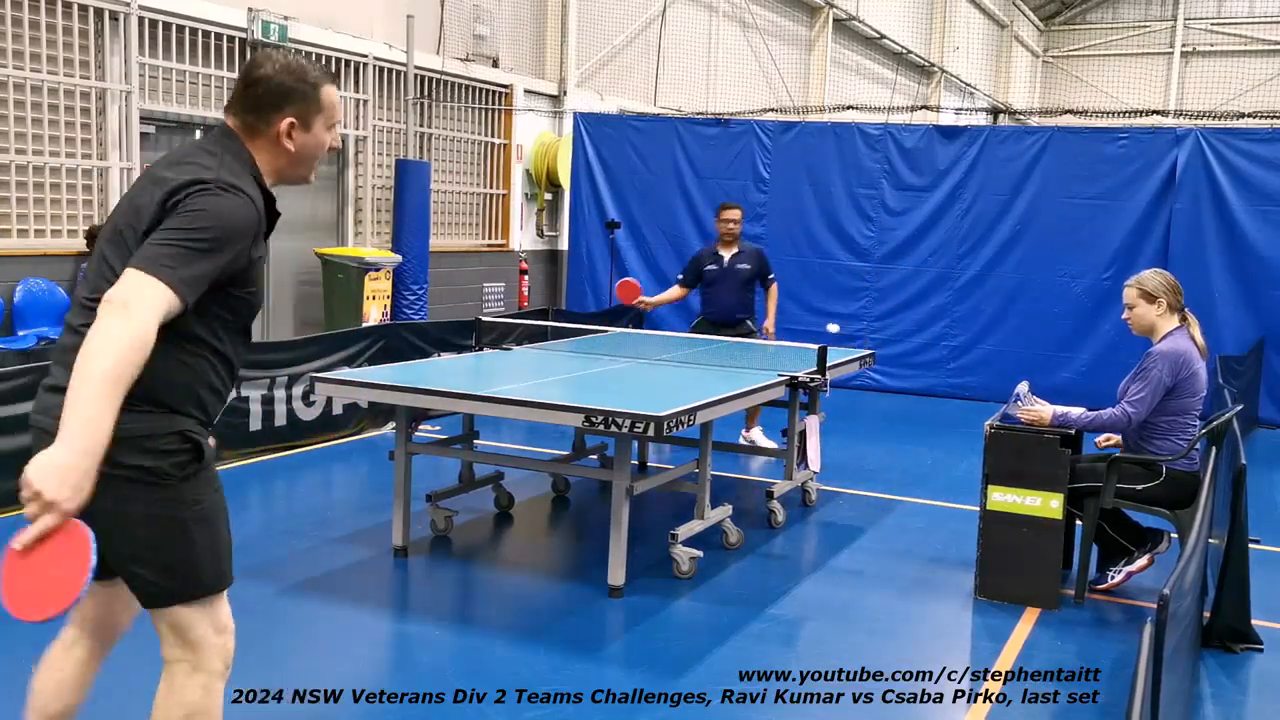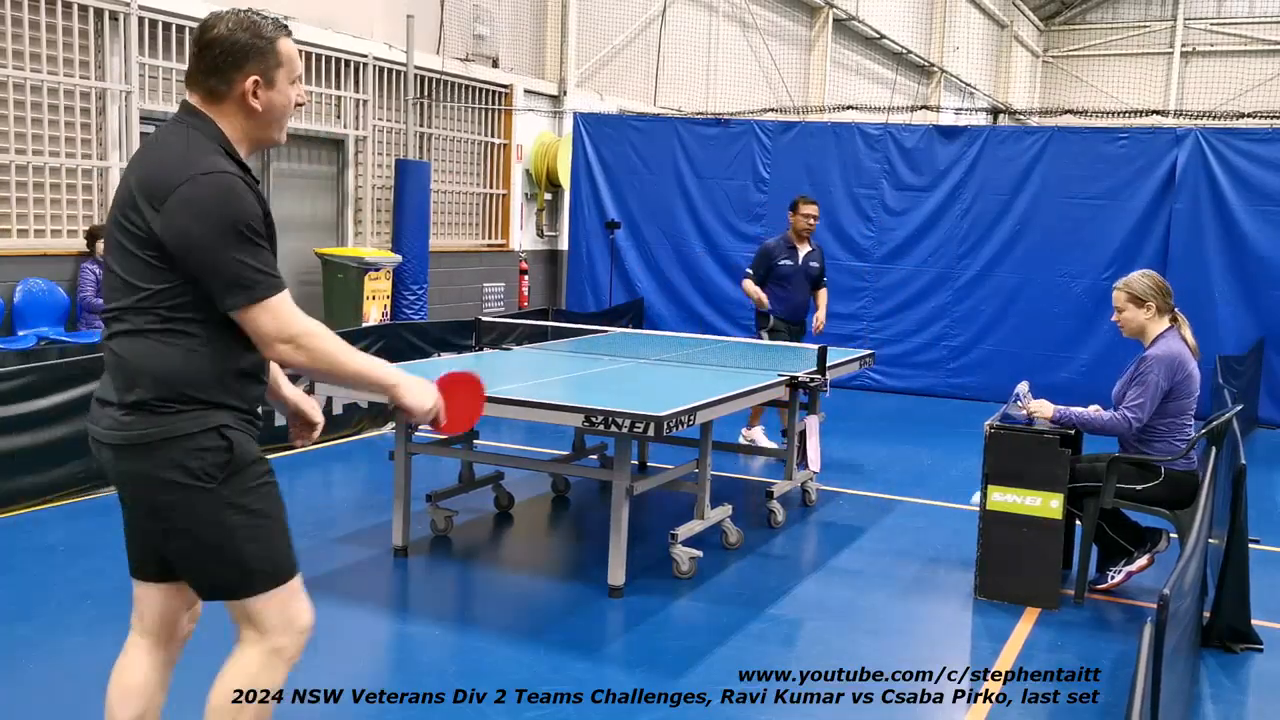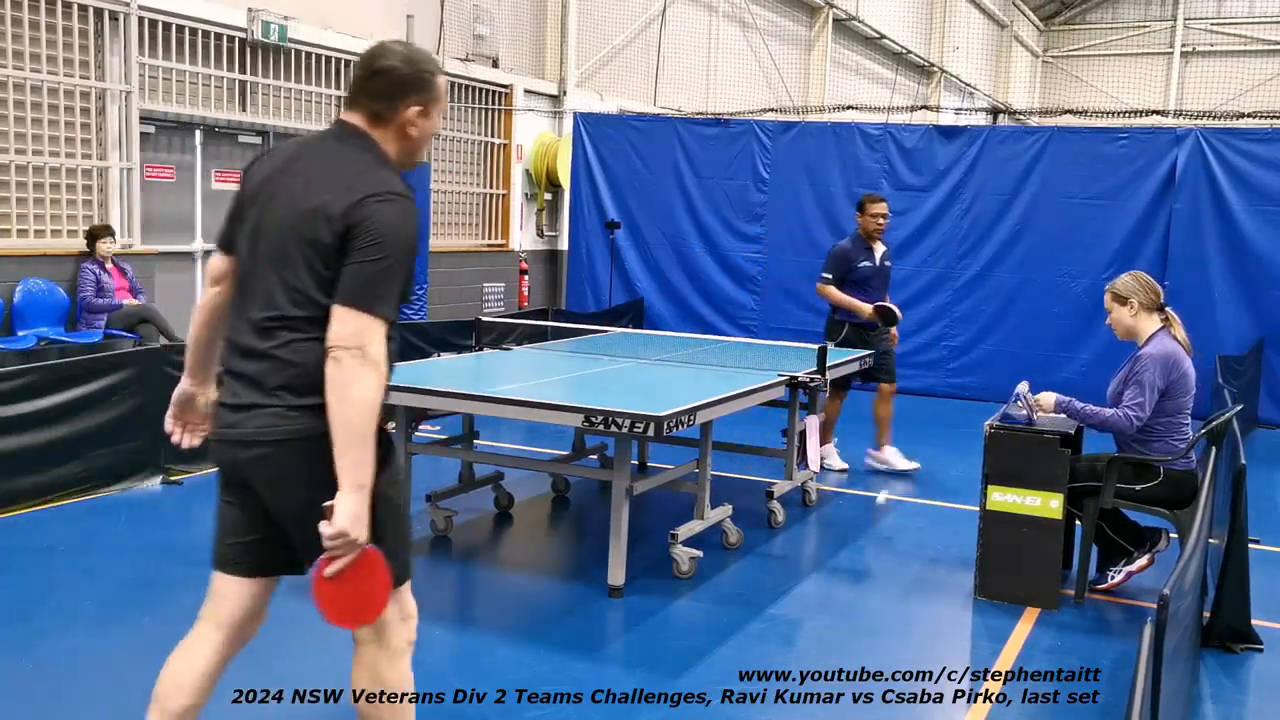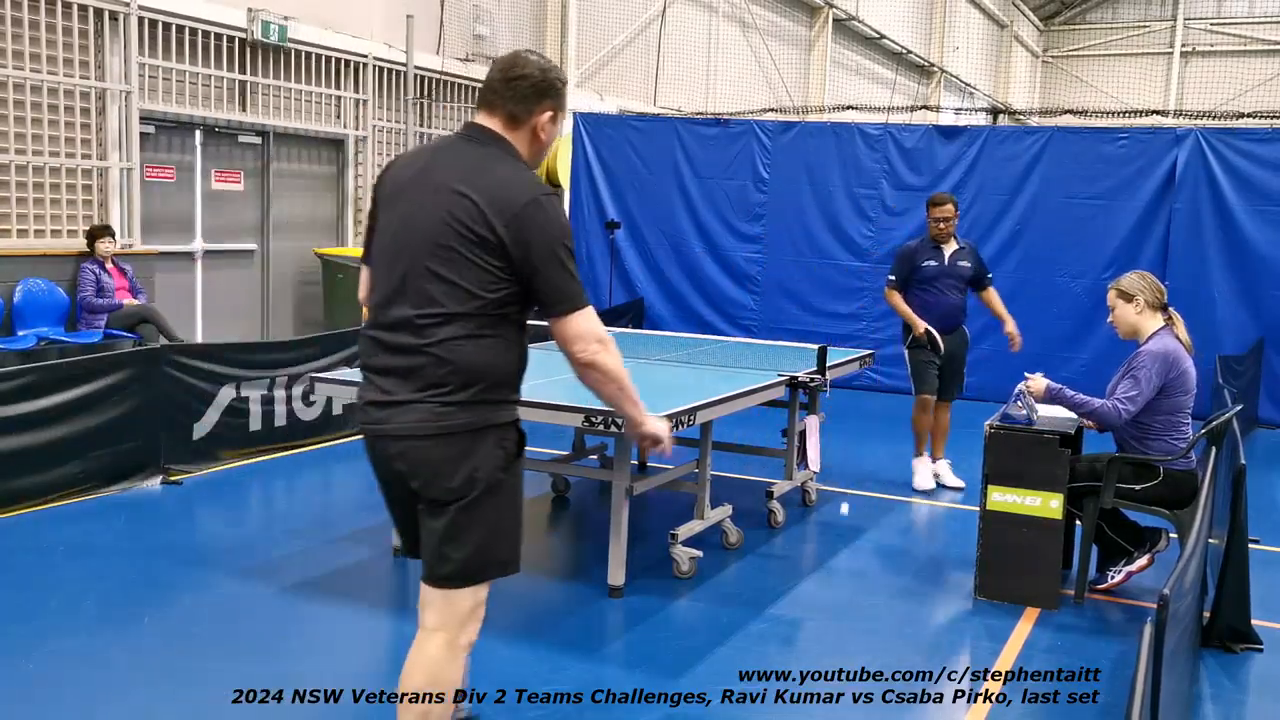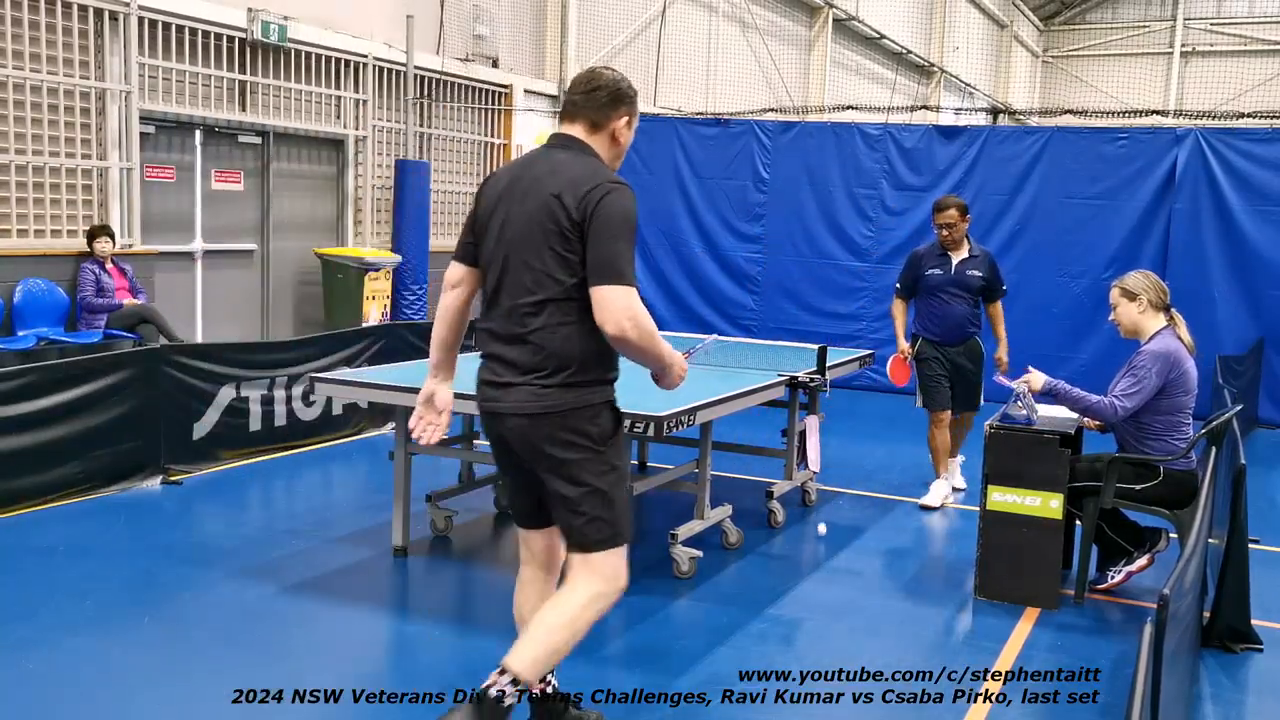
dt=0.5s
person 1, frame 1
left shoulder: (200, 169)
right shoulder: (222, 200)
right elbow: (126, 318)
right wrist: (75, 454)
left hip: (89, 428)
right hip: (137, 442)
left knee: (97, 624)
right knee: (202, 643)
person 1, frame 2
left shoulder: (181, 155)
right shoulder: (206, 184)
right elbow: (282, 333)
left wrist: (283, 393)
right wrist: (397, 385)
left hip: (149, 430)
right hip: (188, 441)
left knee: (159, 631)
right knee: (280, 624)
person 1, frame 3
left shoulder: (273, 165)
right shoulder: (384, 203)
left elbow: (217, 284)
right elbow: (352, 353)
left wrist: (198, 380)
right wrist: (355, 493)
left hip: (241, 427)
right hip: (313, 439)
left knee: (227, 618)
right knee: (386, 624)
person 1, frame 4
left shoulder: (401, 171)
right shoulder: (526, 200)
right elbow: (586, 345)
right wrist: (641, 420)
left hip: (383, 416)
right hip: (463, 430)
left knee: (444, 591)
right knee: (449, 619)
person 1, frame 5
left shoulder: (501, 181)
right shoulder: (606, 193)
left elbow: (455, 287)
right elbow: (617, 318)
left wrist: (438, 377)
right wrist: (666, 361)
left hip: (503, 401)
right hip: (569, 408)
left knee: (542, 558)
right knee: (600, 574)
person 2, frame 1
left shoulder: (1167, 354)
right shoulder: (1175, 346)
left elbow: (1127, 416)
left wrist: (1057, 417)
right wrist: (1123, 438)
left hip: (1167, 476)
right hip: (1161, 465)
left knee: (1064, 479)
right knee: (1065, 467)
left ankle: (1141, 542)
right ankle: (1119, 556)
person 2, frame 2
left shoulder: (1161, 357)
right shoulder: (1163, 348)
left elbow: (1128, 423)
left wrist: (1059, 414)
right wrist: (1103, 415)
left hip: (1165, 477)
right hip: (1156, 466)
left knee: (1065, 479)
right knee: (1066, 467)
left ankle: (1139, 542)
right ankle: (1119, 556)
person 2, frame 3
left shoulder: (1156, 356)
right shoulder: (1155, 348)
left elbow: (1128, 421)
left wrist: (1062, 404)
right wrist: (1099, 417)
left hip: (1164, 477)
right hip: (1155, 466)
left knee: (1063, 478)
left ankle: (1139, 542)
right ankle: (1119, 556)
person 2, frame 4
left shoulder: (1157, 353)
right shoulder: (1156, 347)
left elbow: (1118, 411)
right elbow: (1130, 413)
left wrist: (1052, 391)
right wrist: (1102, 421)
left hip: (1165, 476)
right hip: (1155, 466)
left knee: (1063, 479)
right knee: (1065, 468)
left ankle: (1140, 542)
right ankle: (1119, 556)
person 2, frame 5
left shoulder: (1159, 353)
right shoulder: (1157, 347)
left elbow: (1114, 408)
right elbow: (1129, 410)
left wrist: (1050, 385)
right wrist: (1103, 422)
left hip: (1164, 476)
right hip: (1153, 465)
left knee: (1063, 479)
left ankle: (1140, 542)
right ankle: (1119, 556)
person 3, frame 1
left shoulder: (754, 254)
right shoulder: (702, 257)
left elbow: (771, 286)
right elbow: (682, 288)
left wrist: (770, 318)
right wrist: (653, 301)
left hip: (742, 328)
right hip: (706, 327)
left ankle: (751, 431)
person 3, frame 2
left shoulder: (817, 253)
right shoulder: (771, 248)
left elbow: (820, 288)
right elbow: (749, 280)
left wrist: (821, 311)
right wrist: (756, 294)
left hip: (797, 325)
right hip: (772, 322)
left ankle: (751, 430)
right ankle: (791, 435)
person 3, frame 3
left shoulder: (885, 252)
right shoulder: (844, 250)
right elbow: (823, 287)
left wrist: (891, 324)
right wrist: (859, 307)
left hip: (876, 332)
right hip: (846, 331)
left knee: (887, 389)
right knee: (837, 392)
left ankle: (882, 451)
right ankle: (824, 446)
person 3, frame 4
left shoulder: (969, 253)
right shoulder: (911, 251)
left elbow: (985, 289)
right elbow: (891, 292)
left wrist: (1007, 321)
right wrist: (914, 321)
left hip: (955, 338)
right hip: (922, 338)
left knee: (944, 402)
right knee: (926, 399)
left ankle: (937, 464)
right ankle: (920, 459)
person 3, frame 5
left shoulder: (985, 259)
right shoulder: (920, 257)
left elbow: (994, 304)
right elbow: (900, 300)
left wrist: (1002, 345)
right wrist: (901, 338)
left hip: (969, 348)
right hip: (930, 350)
left knee: (967, 412)
right knee: (939, 416)
left ankle: (951, 457)
right ankle: (941, 481)
